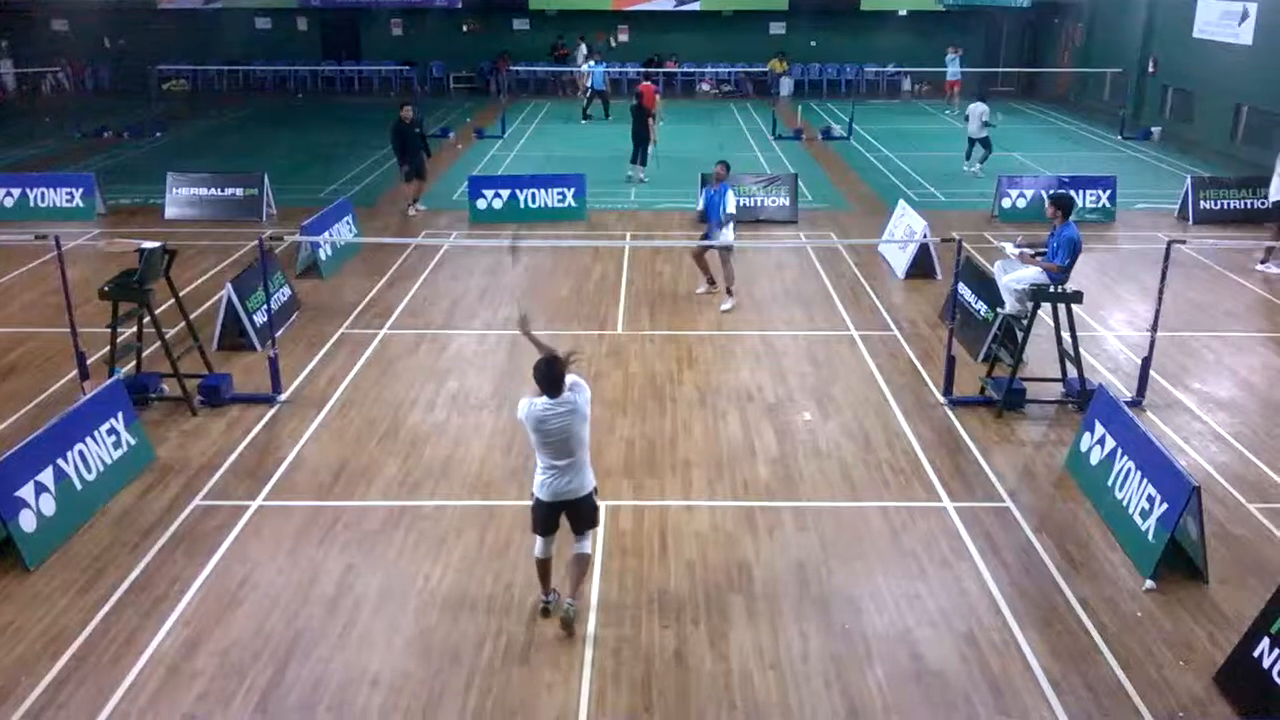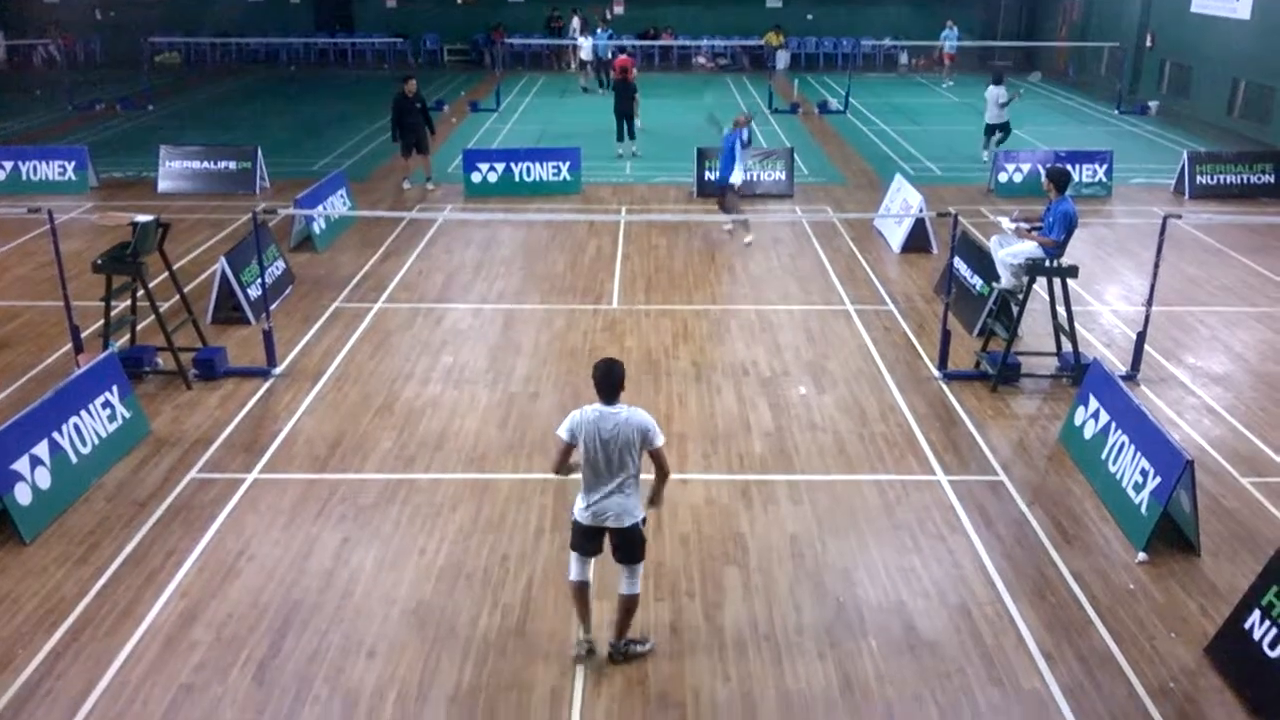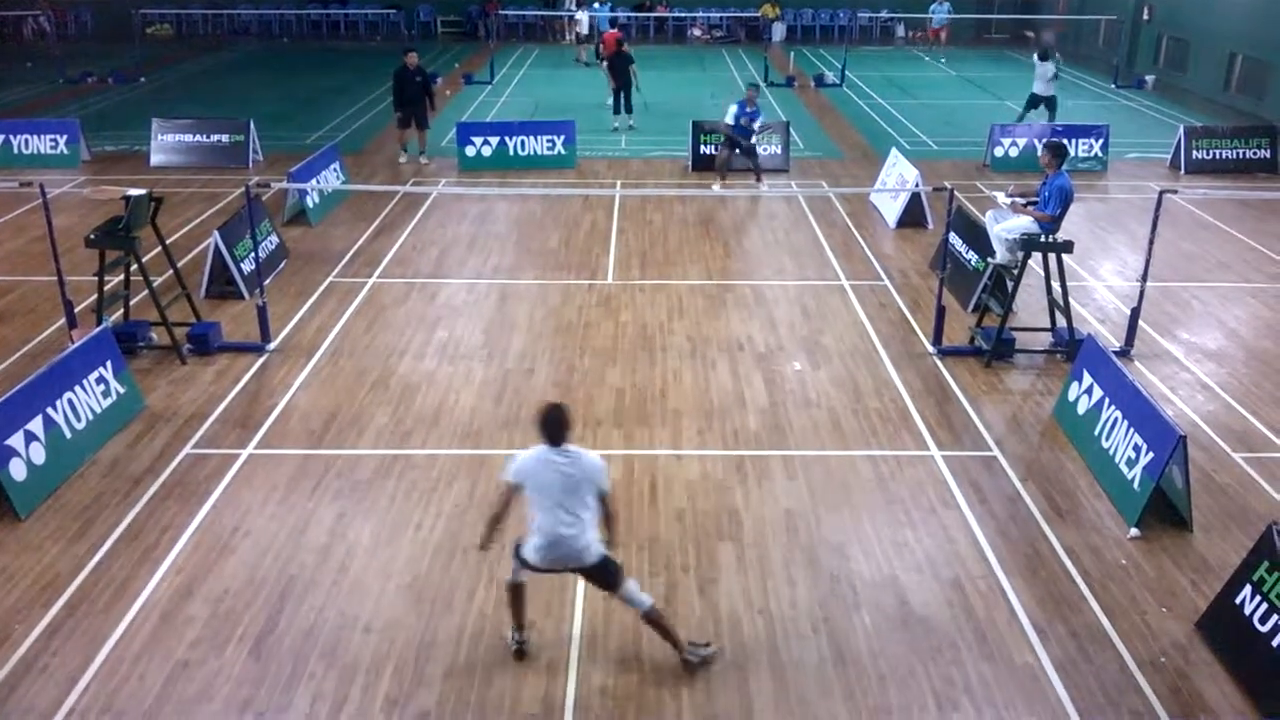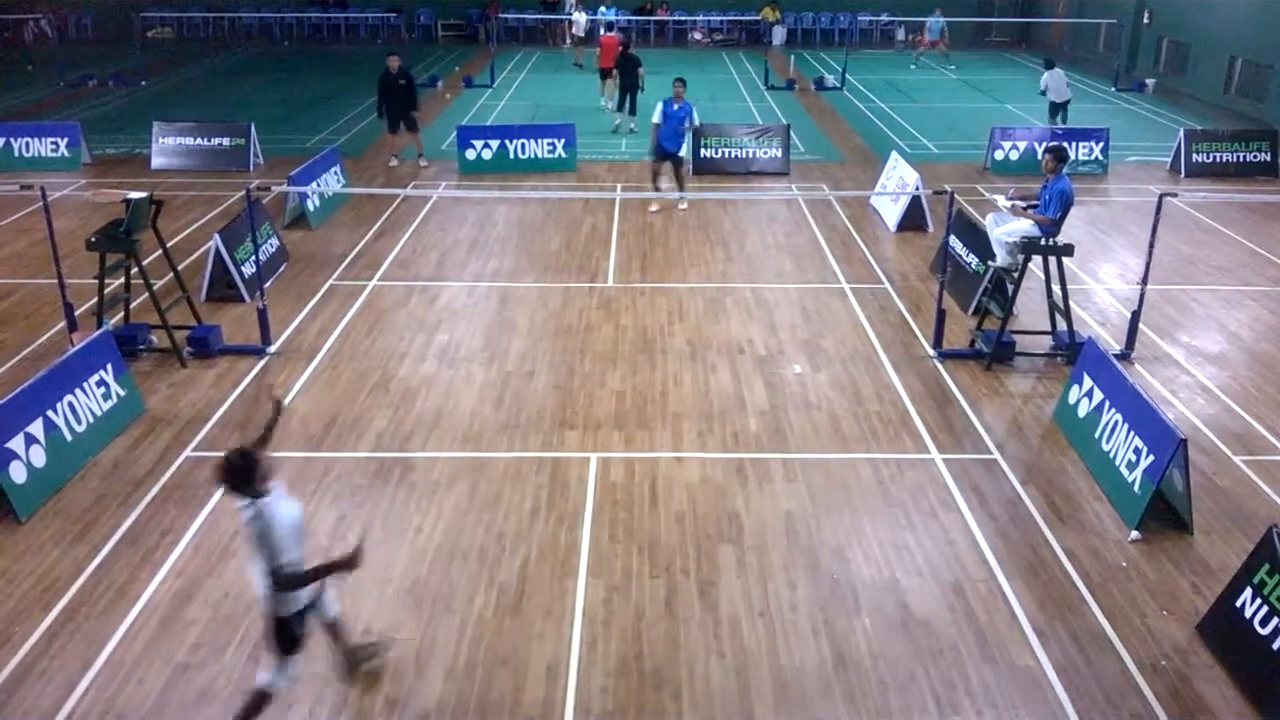
dt=0.7s
person 1, frame 1
left shoulder: (527, 410)
right shoulder: (580, 399)
left elbow: (542, 393)
right elbow: (564, 375)
left wrist: (555, 365)
right wrist: (530, 336)
left hip: (546, 491)
right hip: (580, 489)
left knee: (544, 544)
right knee: (582, 542)
left ankle: (547, 597)
right ankle: (570, 603)
person 1, frame 2
left shoulder: (578, 419)
right shoulder: (641, 420)
left elbow: (559, 467)
right elbow: (663, 468)
right wrist: (656, 492)
left hip: (588, 512)
right hip: (627, 513)
left knee: (578, 568)
right knee: (631, 579)
left ankle: (586, 638)
right ankle: (620, 644)
person 1, frame 3
left shoulder: (524, 460)
right shoulder: (592, 462)
left elbow: (501, 507)
right elbow: (607, 510)
left wrist: (488, 534)
right wrist: (610, 538)
left hip: (541, 552)
right hip: (586, 551)
left knee: (518, 566)
right knee: (634, 596)
left ankle: (518, 637)
right ankle: (686, 651)
person 1, frame 4
left shoulder: (244, 490)
right shoulder: (272, 522)
left elbow: (251, 456)
right elbow: (284, 580)
left wrist: (272, 422)
right wrist: (338, 566)
right hip: (288, 597)
left knee: (326, 599)
right knee: (284, 667)
left ankle: (351, 656)
